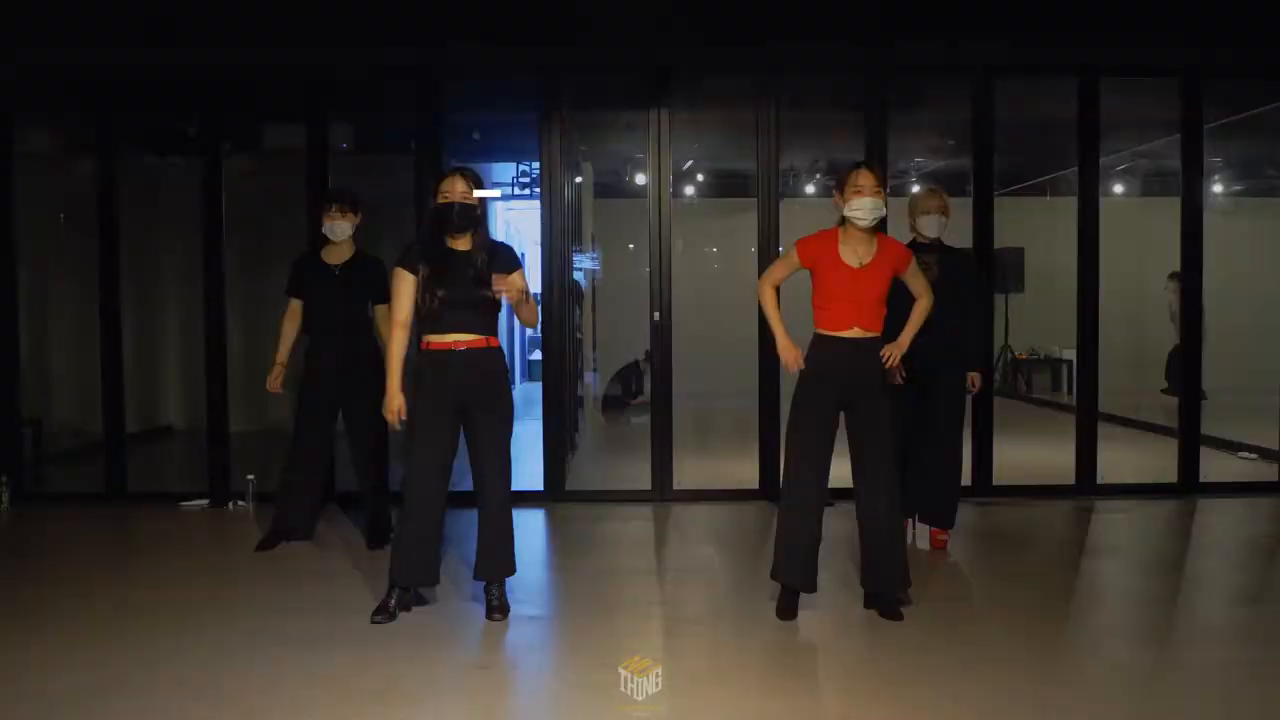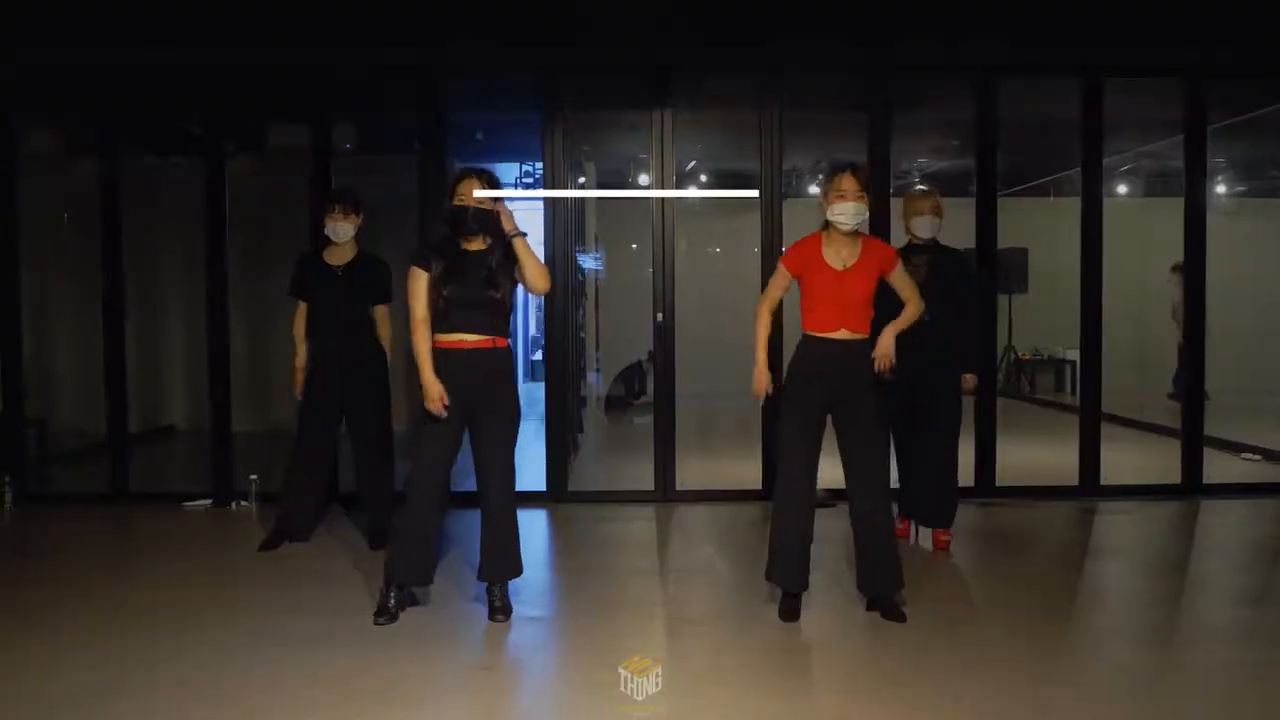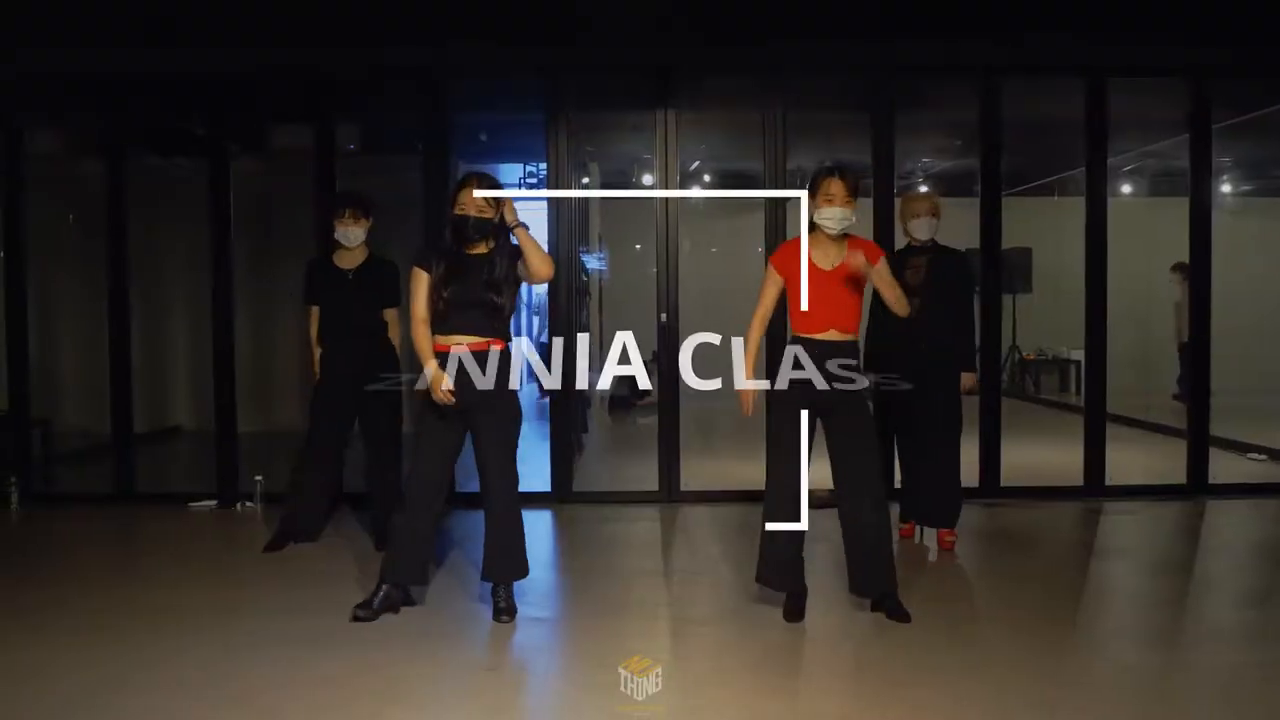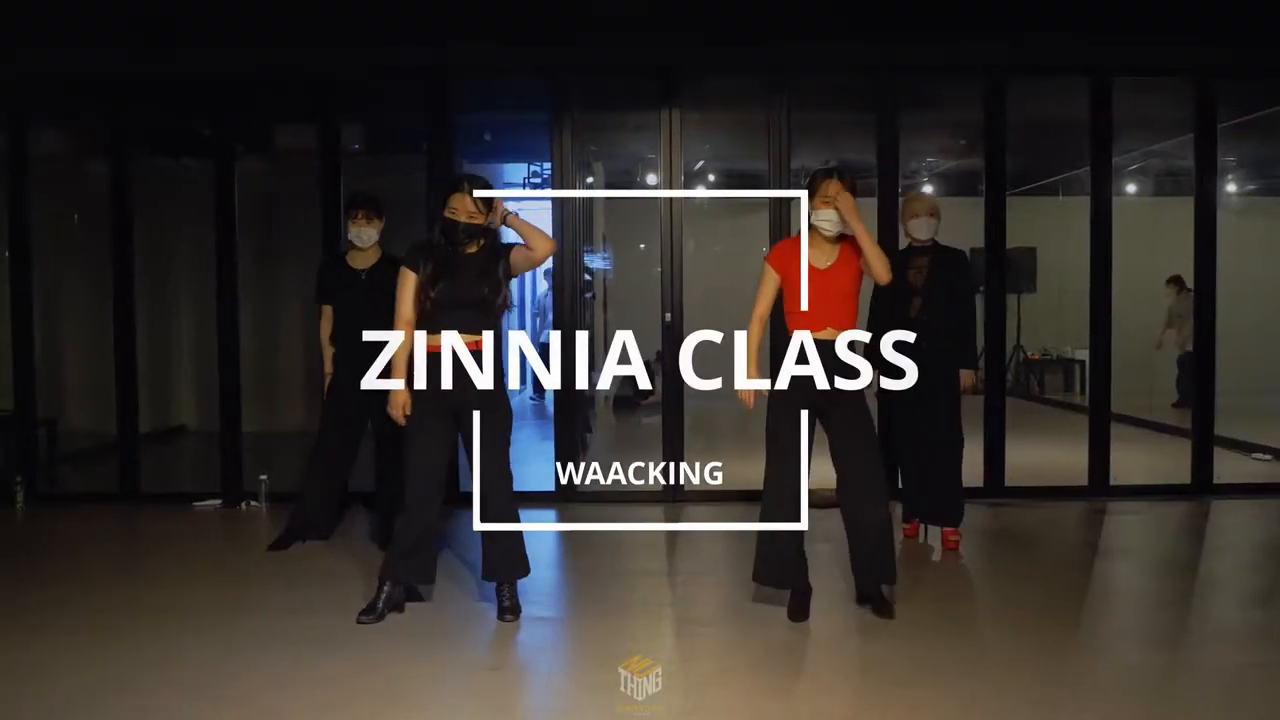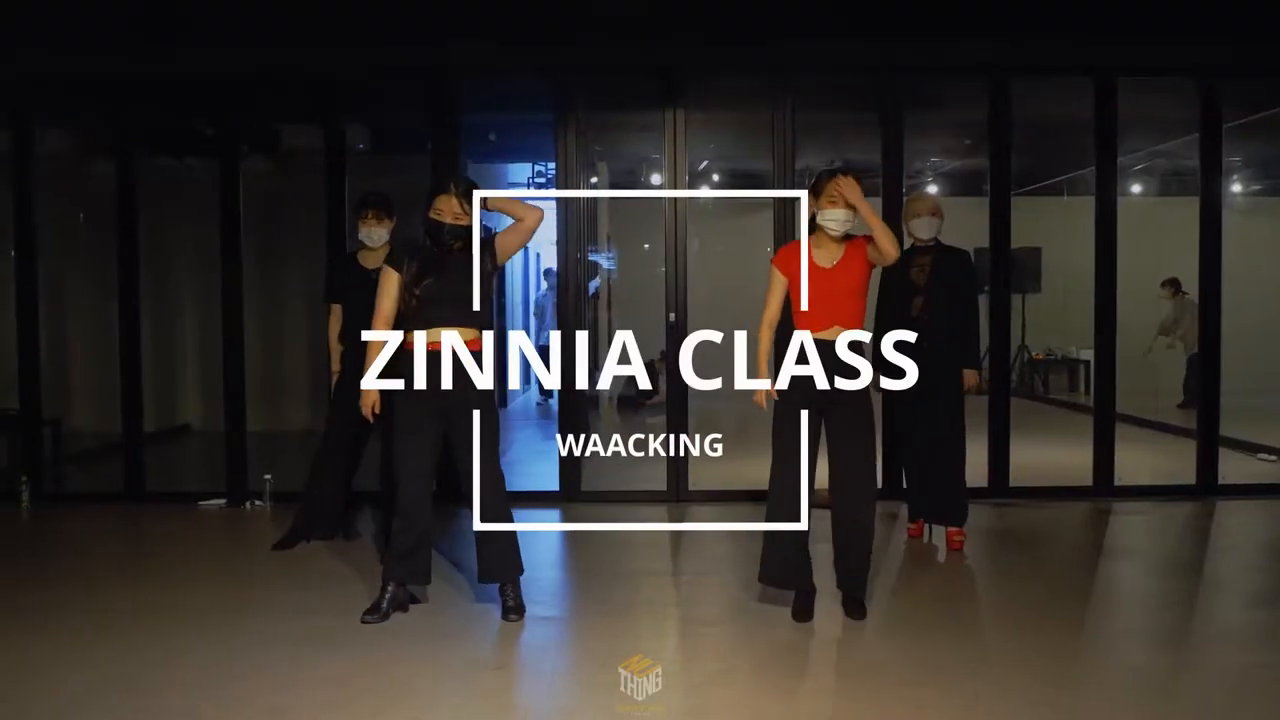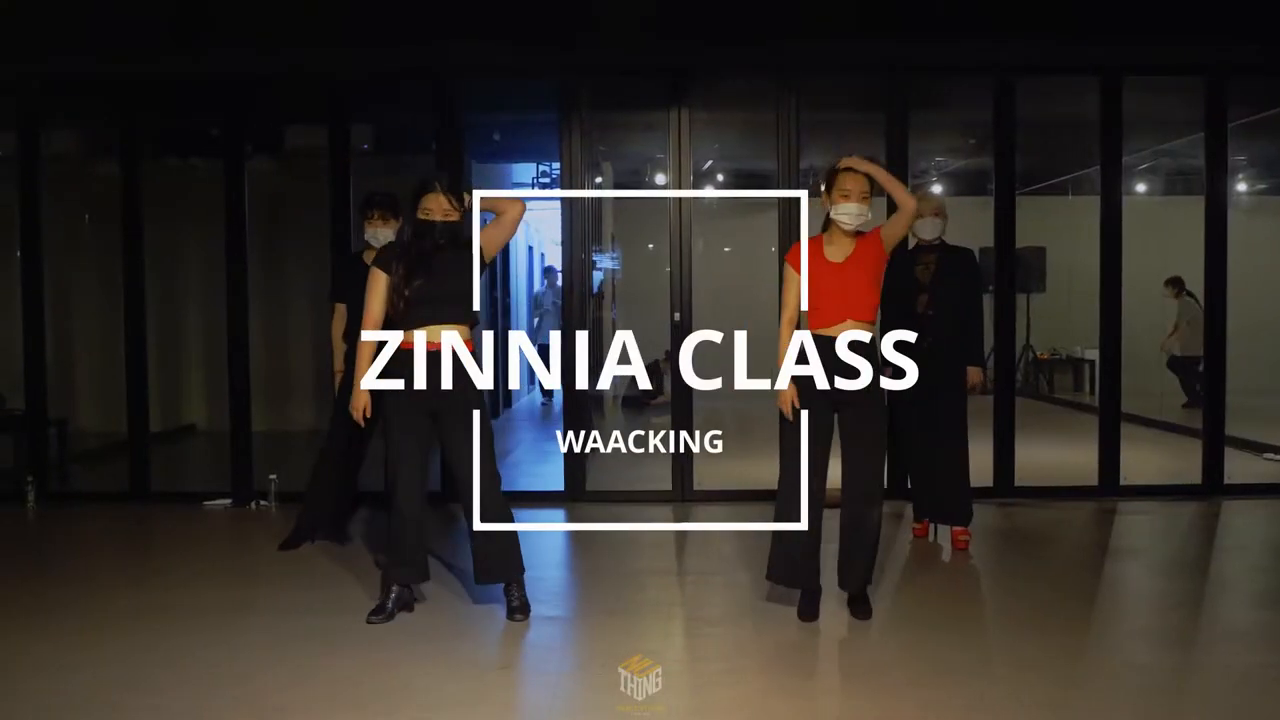
dt=0.2s
person 1, frame 1
left shoulder: (894, 251)
right shoulder: (820, 249)
left elbow: (923, 296)
right elbow: (767, 282)
left wrist: (904, 339)
right wrist: (784, 340)
left hip: (872, 368)
right hip: (824, 361)
left knee: (881, 484)
right knee: (804, 478)
left ankle: (880, 586)
right ankle: (792, 584)
person 1, frame 2
left shoulder: (880, 253)
right shoulder: (802, 251)
left elbow: (915, 301)
right elbow: (767, 303)
left wrist: (891, 331)
right wrist: (761, 363)
left hip: (858, 368)
right hip: (810, 364)
left knee: (870, 482)
right knee: (795, 479)
left ankle: (879, 588)
right ankle: (790, 586)
person 1, frame 3
left shoulder: (866, 252)
right shoulder: (788, 254)
left elbow: (901, 307)
right elbow: (762, 315)
left wrist: (868, 272)
right wrist: (749, 371)
left hip: (846, 369)
right hip: (798, 367)
left knee: (863, 482)
right knee: (786, 481)
left ankle: (880, 589)
right ankle: (792, 586)
person 1, frame 4
left shoulder: (856, 248)
right shoulder: (784, 253)
left elbow: (884, 276)
right elbow: (760, 314)
left wrist: (854, 219)
right wrist: (751, 369)
left hip: (843, 367)
left knee: (865, 477)
right knee: (785, 479)
left ankle: (871, 582)
right ankle: (797, 584)
person 1, frame 5
left shoulder: (863, 250)
right shoulder: (790, 255)
left elbow: (893, 253)
right elbow: (770, 318)
left wrist: (861, 201)
right wrist: (763, 373)
left hip: (849, 368)
left knee: (856, 483)
right knee: (791, 481)
left ankle: (851, 583)
right ankle: (801, 584)
person 1, frame 6
left shoulder: (877, 245)
right shoulder: (802, 252)
left elbow: (909, 205)
right elbow: (787, 319)
left wrist: (867, 167)
right wrist: (784, 377)
left hip: (863, 365)
right hip: (815, 363)
left knee: (864, 482)
right knee: (802, 479)
left ankle: (857, 583)
right ankle: (807, 584)
person 2, frame 1
left shoulder: (500, 256)
right shoulder: (418, 256)
left elbow: (531, 321)
right elbow: (400, 322)
left wrist: (520, 294)
right wrist: (394, 386)
left hip: (491, 373)
right hip: (436, 375)
left knee: (494, 485)
right knee: (424, 485)
left ankle: (494, 585)
right ankle: (401, 585)
person 2, frame 2
left shoulder: (509, 256)
right shoulder: (431, 257)
left elbow: (541, 286)
right elbow: (419, 321)
left wrist: (514, 231)
right wrist: (428, 378)
left hip: (494, 373)
right hip: (445, 372)
left knee: (497, 481)
right knee: (425, 480)
left ankle: (497, 585)
right ankle: (399, 584)
person 2, frame 3
left shoulder: (509, 258)
right shoulder: (432, 260)
left elbow: (544, 273)
right elbow: (419, 320)
left wrist: (516, 225)
right wrist: (432, 370)
left hip: (494, 375)
right hip: (443, 374)
left knee: (499, 483)
right knee: (424, 481)
left ankle: (502, 586)
right ankle: (394, 584)
person 2, frame 4
left shoulder: (500, 258)
right shoulder: (421, 258)
left elbow: (544, 249)
right elbow: (404, 321)
left wrist: (509, 218)
right wrist: (399, 382)
right hip: (431, 375)
left knee: (494, 481)
right knee: (421, 482)
left ankle: (506, 584)
right ankle: (394, 584)
person 2, frame 5
left shoulder: (485, 253)
right shoulder: (405, 258)
left elbow: (533, 216)
right elbow: (383, 320)
left wrist: (489, 204)
right wrist: (370, 380)
left hip: (469, 374)
right hip: (417, 374)
left knee: (486, 480)
right knee: (411, 483)
left ankle: (508, 583)
right ankle: (397, 584)
person 2, frame 6
left shoulder: (472, 252)
right shoulder: (392, 258)
left elbow: (515, 209)
right elbow: (372, 323)
left wrist: (472, 205)
right wrist: (360, 383)
left hip: (458, 373)
right hip: (405, 374)
left knee: (480, 480)
right knee: (406, 484)
left ankle: (511, 581)
right ankle: (399, 585)
person 3, frame 1
left shoulder: (375, 274)
right shoulder: (306, 267)
left elbow: (382, 319)
right elbow: (294, 314)
right wrist: (280, 362)
left hip: (362, 364)
right hip: (321, 364)
left knee: (373, 449)
right knee: (307, 445)
left ankle: (377, 527)
right ankle: (288, 525)
person 3, frame 2
left shoulder: (374, 267)
right shoulder: (307, 265)
left elbow: (382, 320)
right elbow: (301, 318)
left wrist: (386, 366)
right wrist: (301, 366)
left hip: (366, 364)
right hip: (323, 365)
left knee: (372, 444)
right knee: (311, 444)
left ankle: (379, 528)
right ankle: (291, 525)
person 3, frame 3
left shoulder: (384, 270)
right shoulder: (318, 269)
left elbow: (392, 323)
right elbow: (315, 322)
left wrist: (394, 369)
right wrist: (318, 367)
left hip: (377, 367)
right hip: (335, 367)
left knee: (383, 447)
right knee: (320, 446)
left ankle: (386, 528)
right ankle: (297, 526)
person 3, frame 4
left shoulder: (396, 269)
right shoulder: (330, 269)
right elbow: (327, 321)
right wrist: (329, 369)
right hip: (347, 368)
left knee: (391, 448)
right knee: (331, 446)
left ankle: (390, 528)
right ankle: (304, 525)
person 3, frame 5
right shoulder: (340, 268)
right elbow: (335, 320)
right wrist: (336, 368)
right hip: (354, 368)
left knee: (396, 449)
right knee: (337, 445)
right ankle: (309, 525)
person 3, frame 6
right shoulder: (347, 268)
right elbow: (339, 319)
right wrist: (339, 368)
right hip: (358, 368)
right knee: (340, 446)
right ankle: (313, 524)
person 4, frame 1
left shoulder: (959, 259)
right elbow: (889, 315)
left wrist: (974, 366)
right hip: (906, 365)
left knee: (946, 446)
right knee: (903, 441)
left ankle: (938, 521)
right ankle: (904, 510)
person 4, frame 2
left shoulder: (956, 261)
left elbow: (967, 317)
right elbow: (880, 315)
left wrist: (969, 366)
left hip: (943, 366)
right hip: (901, 364)
left knee: (940, 443)
right knee: (906, 442)
left ankle: (939, 520)
right ankle: (907, 512)
person 4, frame 3
left shoulder: (955, 261)
right shoulder: (890, 264)
left elbow: (965, 317)
right elbow: (878, 317)
left wrist: (967, 365)
right wrist: (873, 363)
left hip: (942, 364)
right hip: (899, 366)
left knee: (942, 443)
right knee: (908, 443)
left ankle: (943, 520)
right ankle: (910, 514)
person 4, frame 4
left shoulder: (955, 261)
right shoulder: (892, 265)
left elbow: (966, 315)
right elbow: (878, 316)
left wrist: (967, 363)
right wrist: (873, 363)
left hip: (942, 363)
left knee: (944, 441)
right knee: (908, 441)
left ankle: (948, 519)
right ankle: (914, 513)
person 4, frame 5
left shoulder: (958, 260)
right shoulder: (894, 265)
left elbow: (969, 315)
right elbow: (883, 317)
left wrist: (970, 363)
right wrist: (880, 363)
left hip: (945, 363)
left knee: (948, 441)
right knee: (911, 441)
left ankle: (953, 519)
right ankle: (918, 513)
person 4, frame 6
left shoulder: (962, 259)
right shoulder: (898, 262)
left elbow: (973, 313)
right elbow: (889, 316)
left wrist: (974, 360)
left hip: (949, 361)
right hip: (909, 361)
left knee: (951, 439)
right knee: (915, 440)
left ankle: (957, 518)
right ankle: (923, 512)
